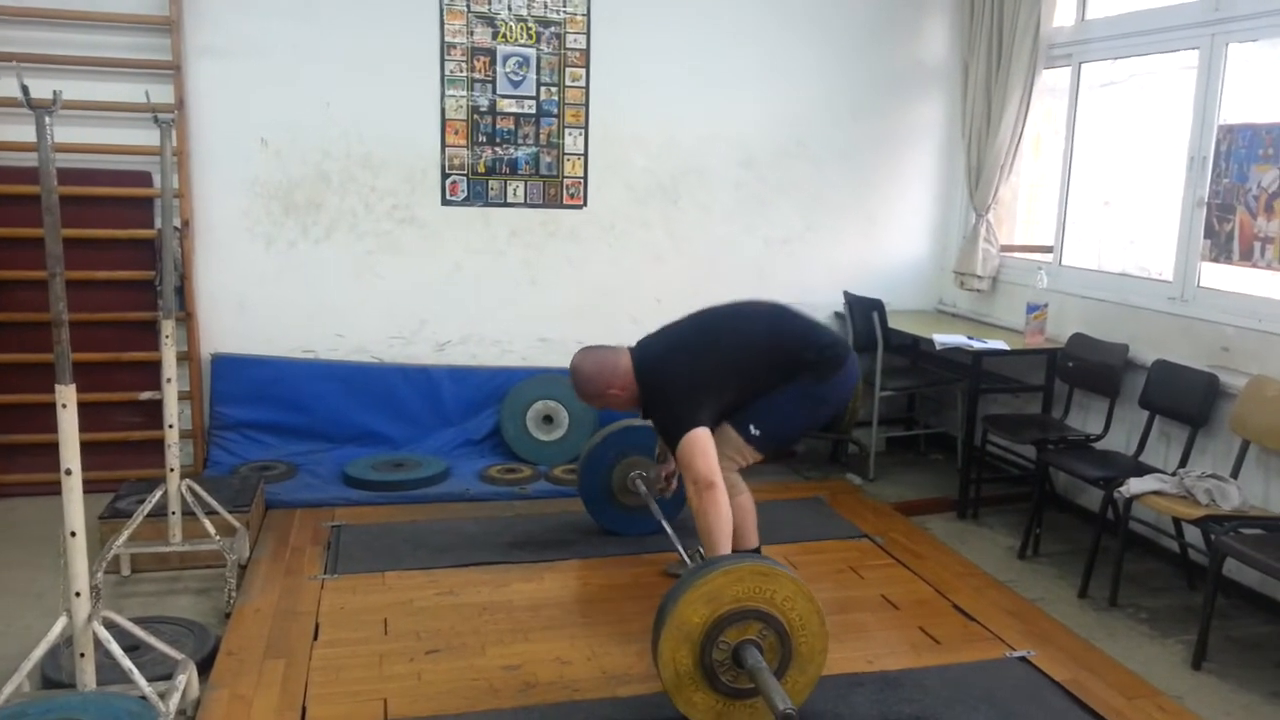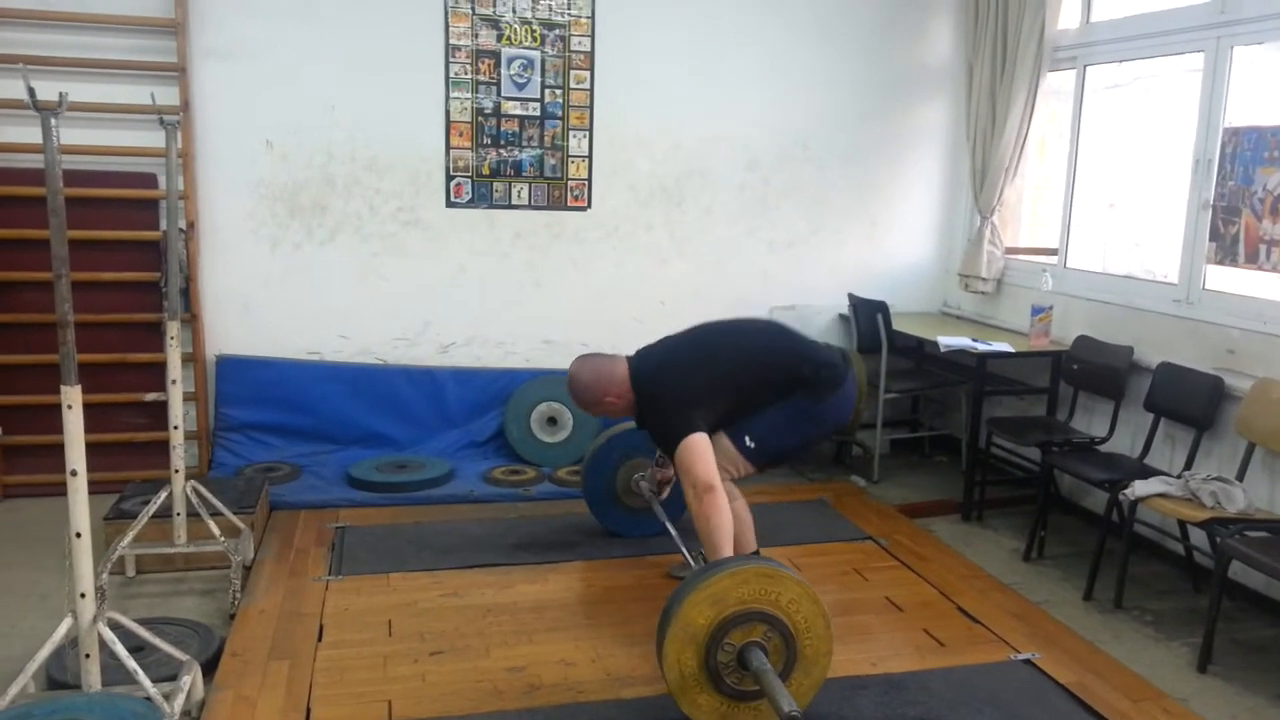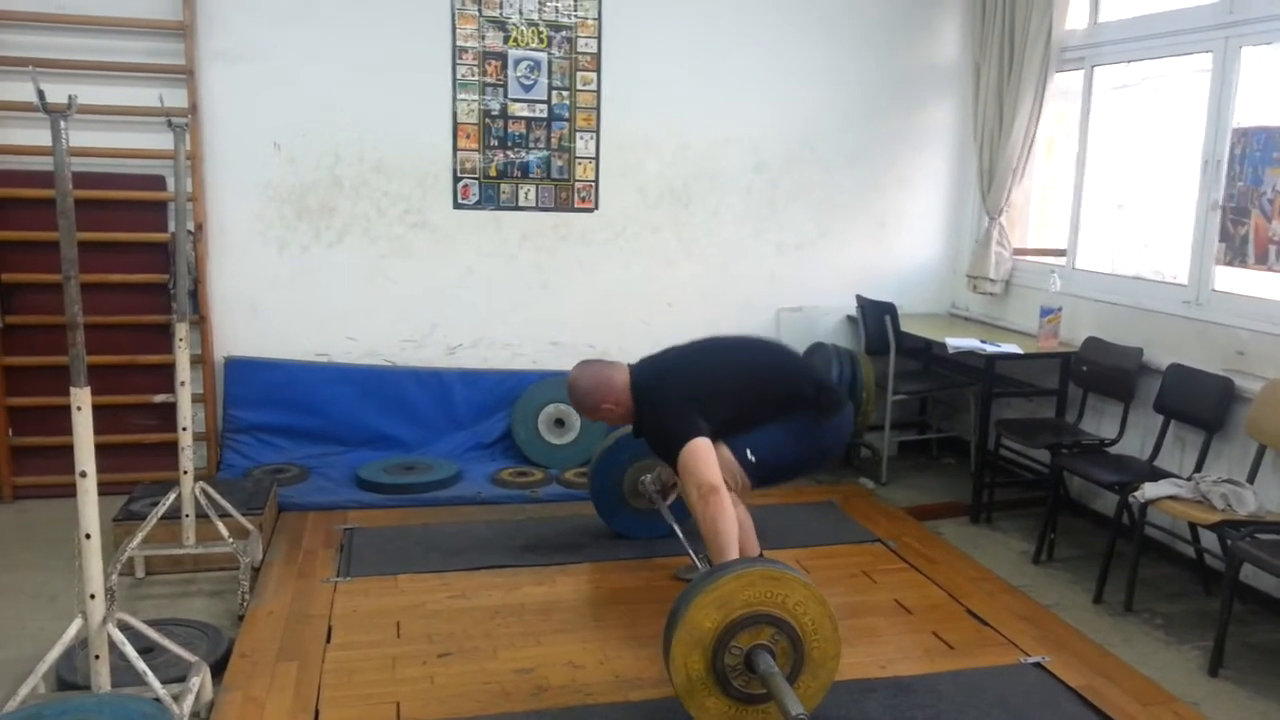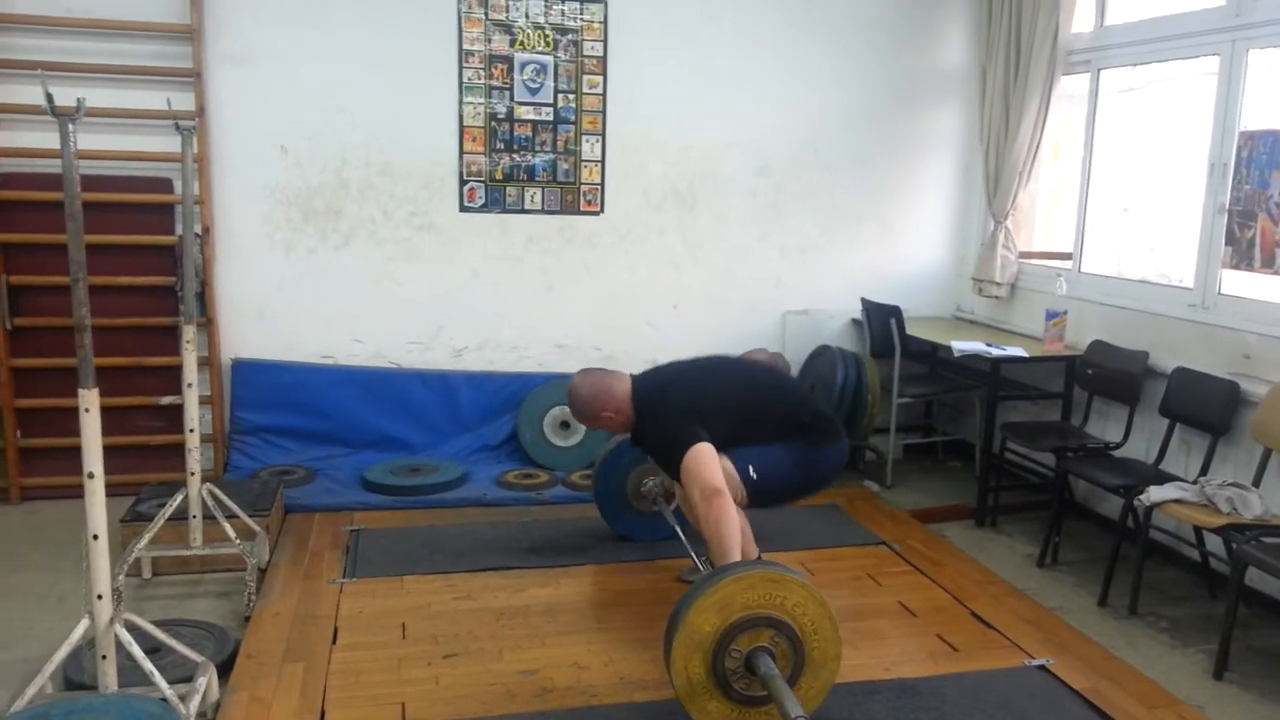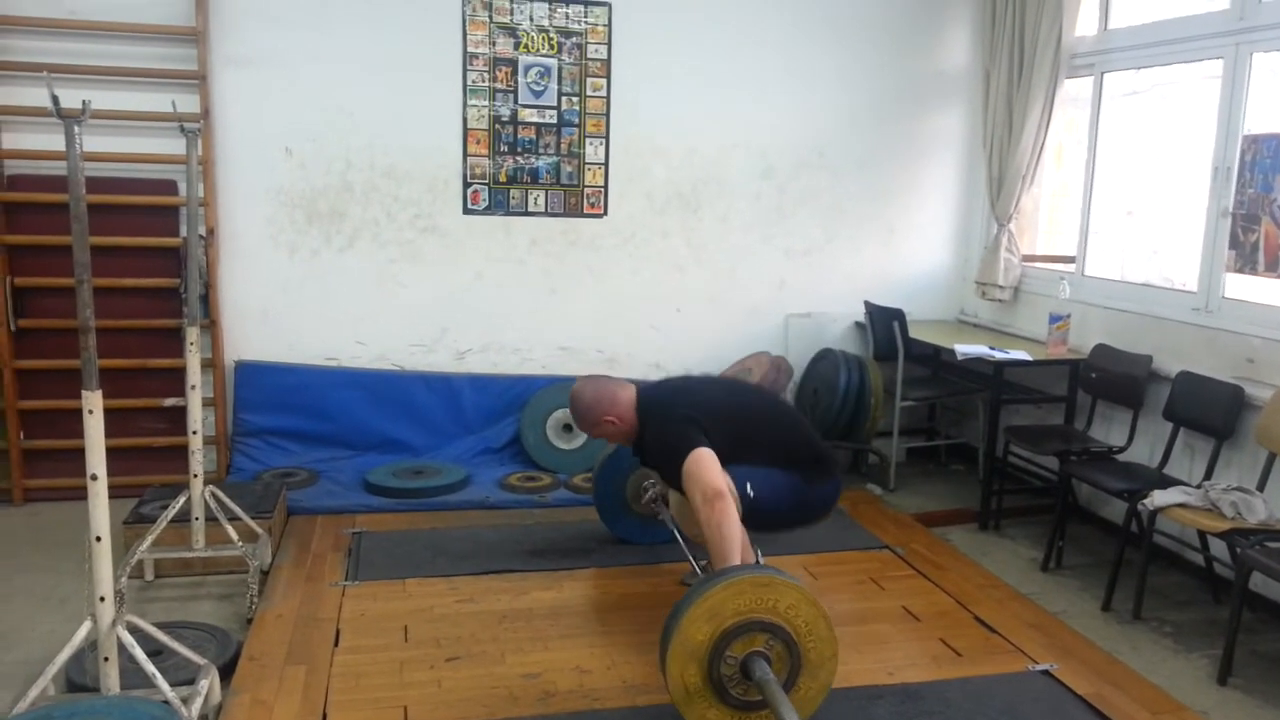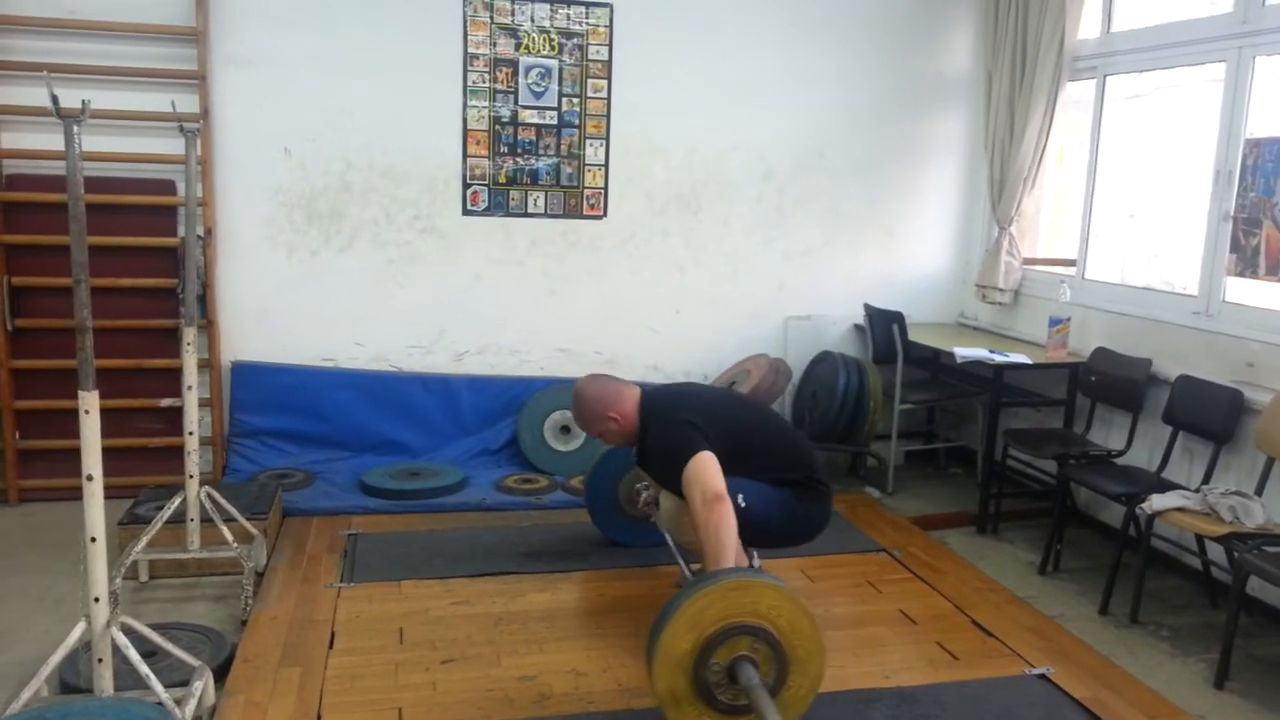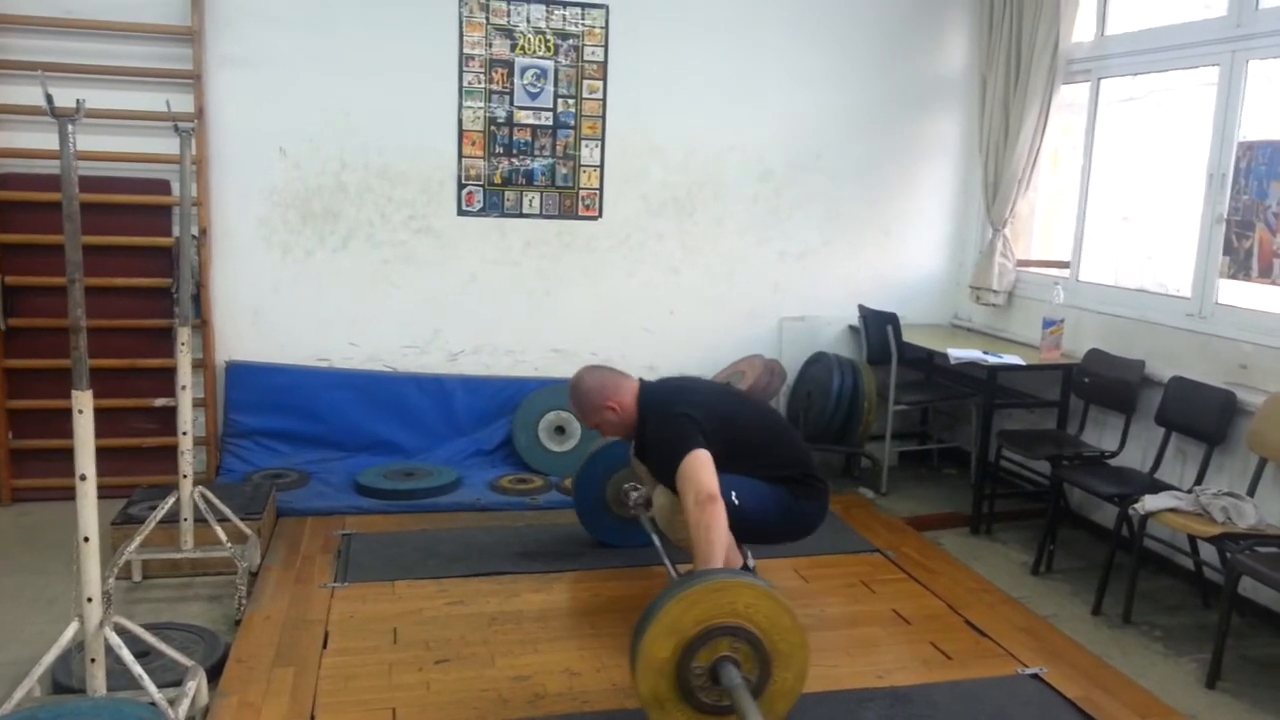
dt=0.1s
person 1, frame 1
left shoulder: (671, 387)
right shoulder: (647, 359)
left elbow: (705, 484)
right wrist: (667, 457)
left hip: (825, 370)
right hip: (806, 357)
left knee: (717, 465)
right knee: (705, 454)
right ankle: (720, 556)
person 1, frame 2
left shoulder: (664, 398)
right shoulder: (648, 368)
left elbow: (705, 488)
right wrist: (671, 466)
left hip: (822, 393)
right hip: (801, 379)
left knee: (709, 474)
right ankle: (718, 557)
person 1, frame 3
left shoulder: (664, 406)
right shoulder: (649, 379)
left elbow: (708, 491)
left hip: (821, 416)
right hip: (800, 400)
left knee: (708, 480)
right ankle: (727, 561)
person 1, frame 4
left shoulder: (664, 416)
right shoulder: (653, 388)
left elbow: (712, 495)
left hip: (816, 447)
right hip: (791, 429)
left knee: (700, 491)
right ankle: (745, 560)
person 1, frame 5
left shoulder: (667, 426)
right shoulder: (655, 401)
left elbow: (713, 499)
left hip: (810, 481)
right hip: (784, 460)
left knee: (695, 499)
right ankle: (745, 566)
person 1, frame 6
left shoulder: (670, 429)
right shoulder: (662, 404)
left elbow: (713, 502)
left hip: (800, 503)
left knee: (680, 509)
right ankle: (738, 564)
person 1, frame 7
left shoulder: (667, 423)
right shoulder: (659, 399)
left elbow: (706, 501)
left hip: (796, 500)
left knee: (675, 504)
right ankle: (734, 559)
